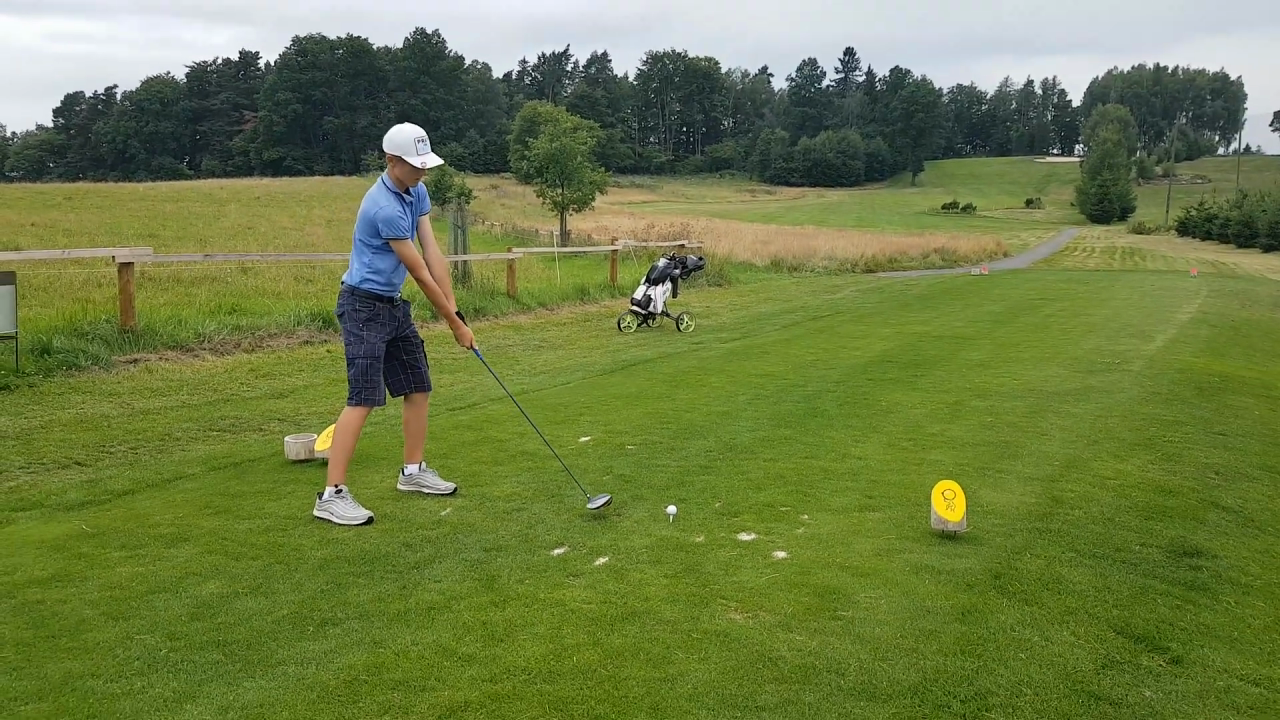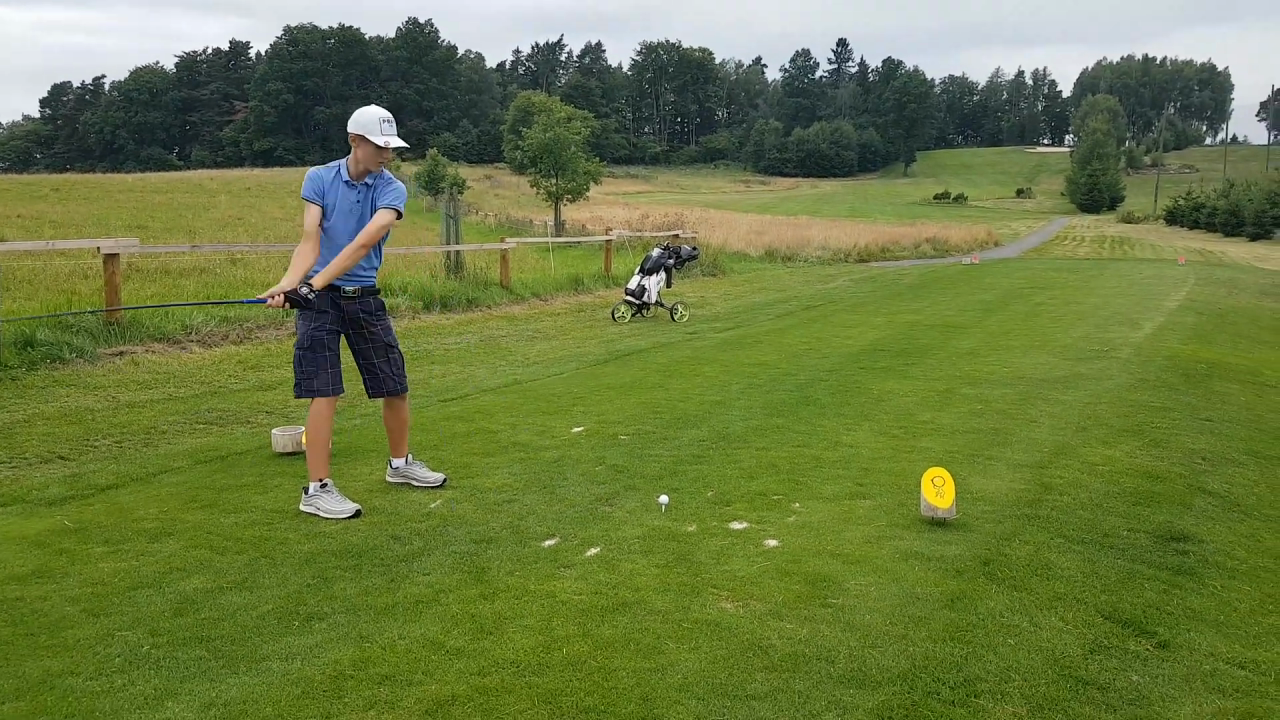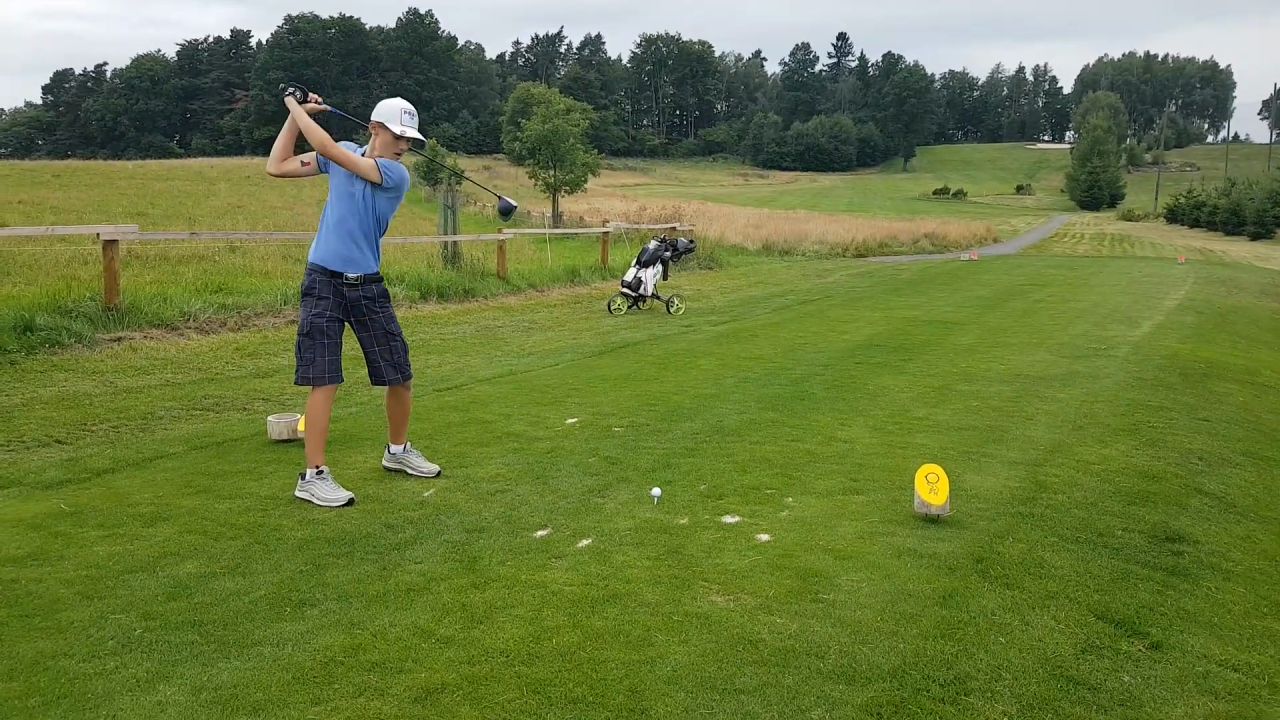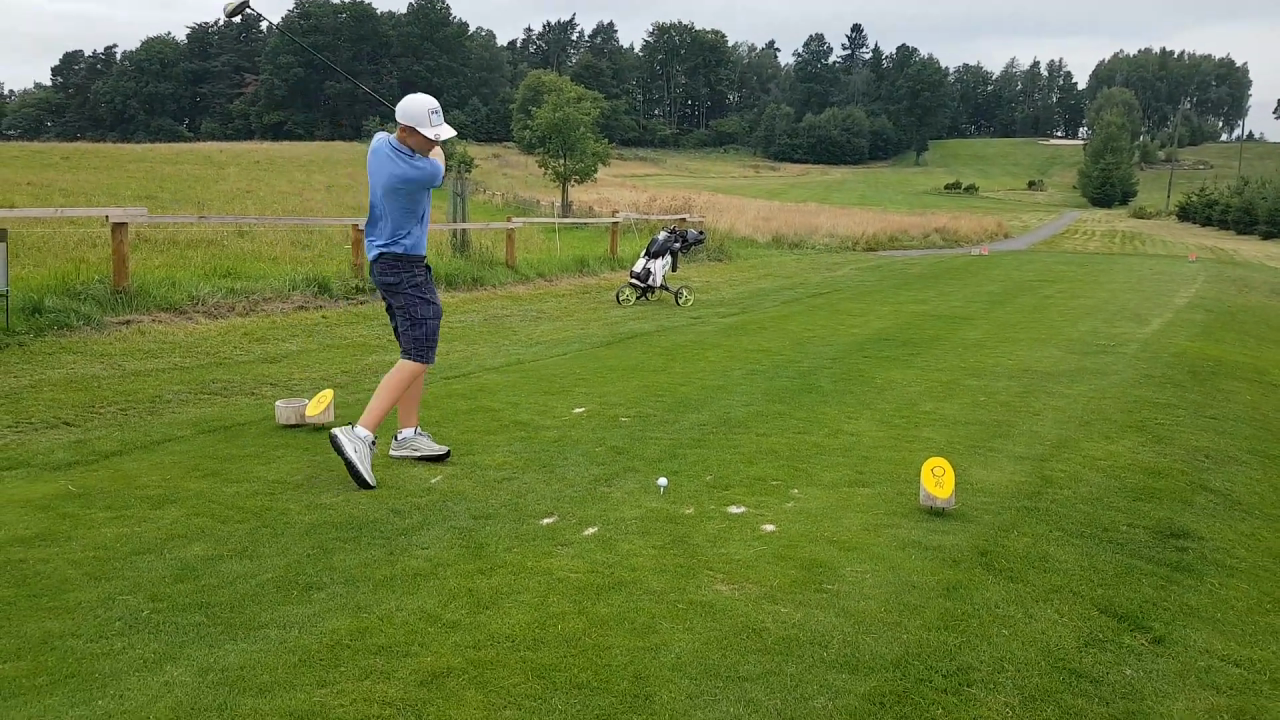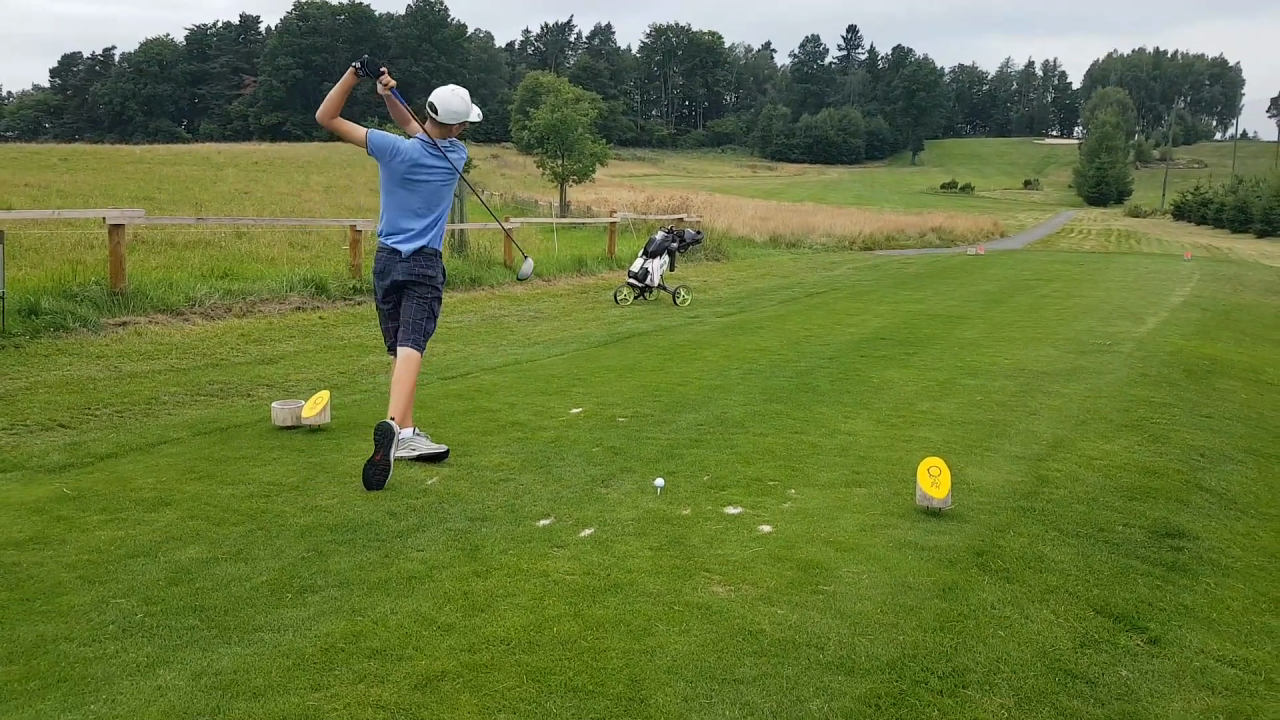
dt=0.5s
person 1, frame 1
left shoulder: (417, 193)
right shoulder: (383, 209)
left elbow: (433, 253)
right elbow: (420, 271)
left wrist: (455, 308)
right wrist: (455, 323)
left hip: (393, 305)
right hip: (363, 306)
left knee: (418, 388)
right knee: (363, 398)
left ankle: (413, 471)
right ankle: (331, 494)
person 1, frame 2
left shoulder: (393, 190)
right shoulder: (319, 178)
left elbow: (362, 244)
right elbow: (309, 241)
left wrist: (313, 284)
right wrist: (288, 283)
left hip: (366, 297)
right hip: (319, 299)
left knee: (395, 388)
right knee: (325, 392)
left ankle: (401, 463)
right ankle: (317, 488)
person 1, frame 3
left shoulder: (396, 175)
right shoulder: (342, 154)
left elbow: (325, 147)
right elbow: (277, 168)
left wrist: (295, 111)
right wrist: (293, 114)
left hip: (369, 286)
right hip: (324, 282)
left knee: (399, 376)
right knee: (324, 379)
left ankle: (398, 450)
right ankle: (313, 475)
person 1, frame 4
left shoulder: (381, 143)
right shoulder: (423, 170)
left wrist: (429, 145)
right wrist: (435, 150)
left hip: (389, 264)
right hip: (404, 268)
left knee: (418, 351)
right knee: (416, 357)
left ankle: (407, 435)
right ankle: (359, 433)
person 1, frame 5
left shoulder: (394, 149)
right shoulder: (457, 156)
left elbow: (327, 118)
right elbow: (417, 134)
left wrist: (353, 74)
right wrist: (392, 96)
left hip: (386, 260)
right hip: (425, 266)
left knee: (400, 349)
right knee: (411, 348)
left ankle: (406, 433)
right ankle: (392, 425)
